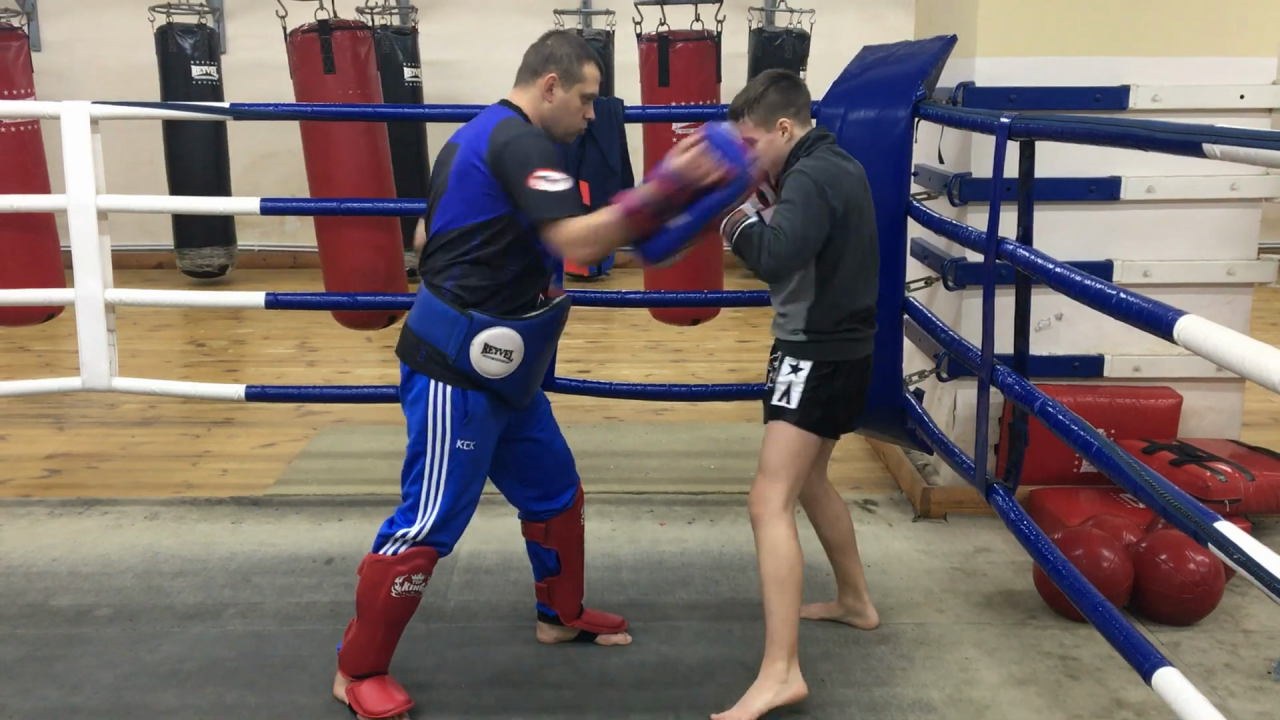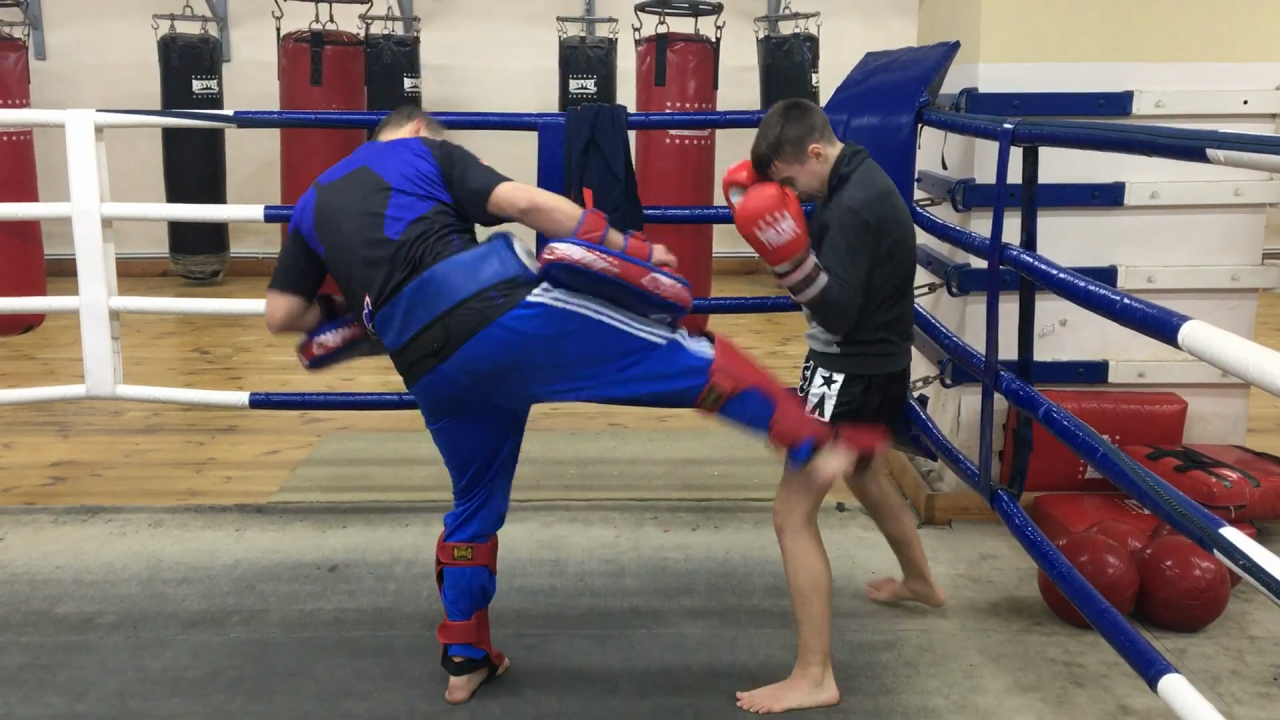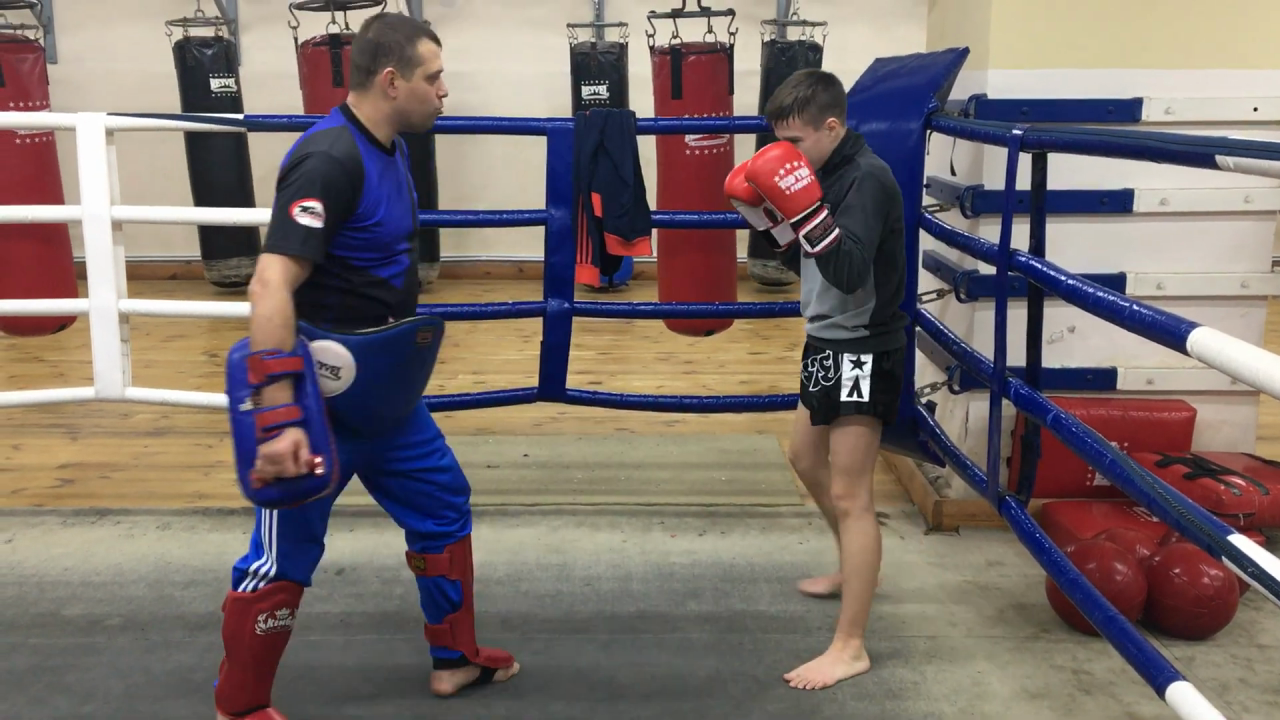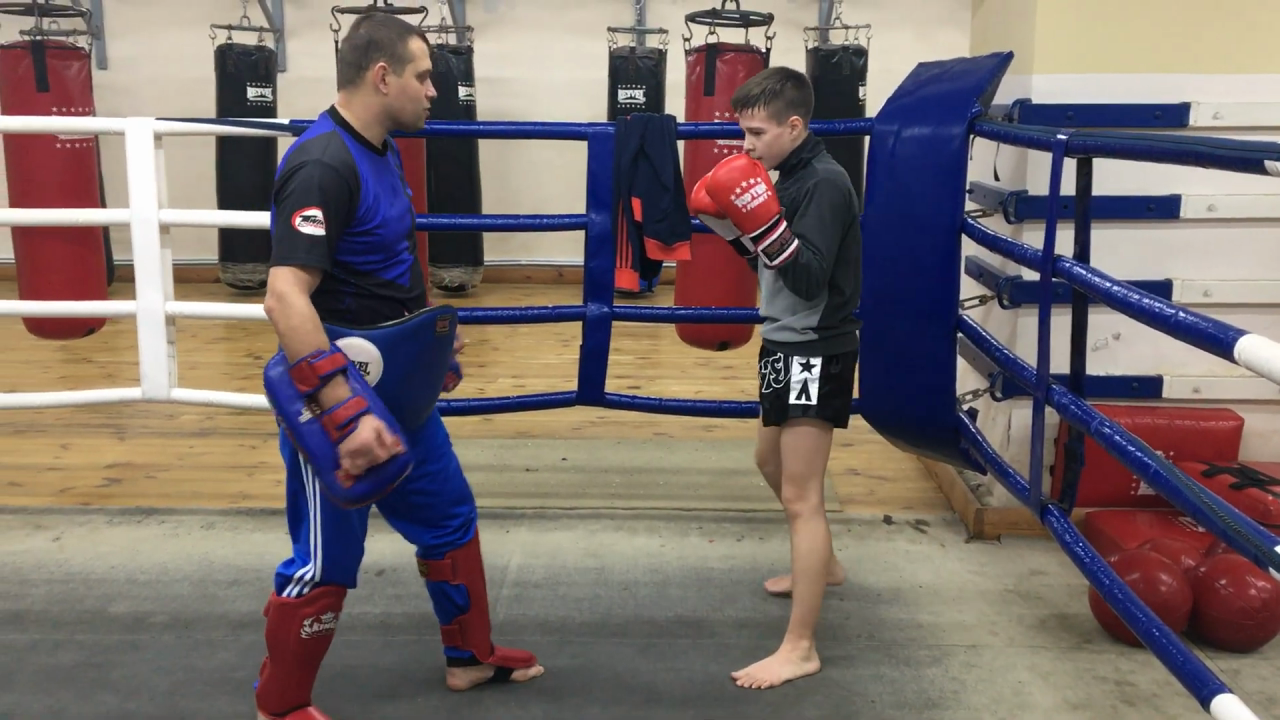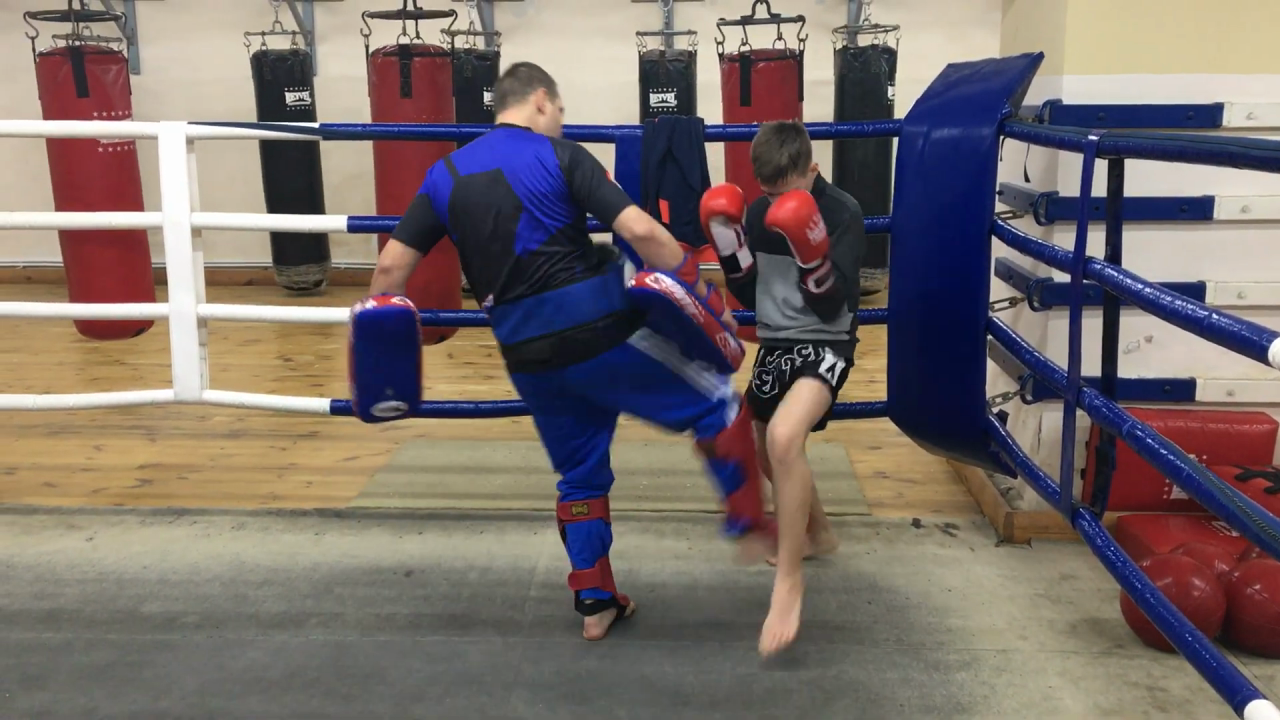
dt=1s
person 1, frame 1
left shoulder: (481, 137)
right shoulder: (517, 143)
left elbow: (428, 240)
right elbow: (577, 242)
right wrist: (670, 184)
left hip: (493, 365)
right hip: (457, 367)
left knee: (551, 487)
right knee: (425, 524)
left ankle: (560, 615)
person 1, frame 2
left shoulder: (313, 202)
right shoulder: (419, 149)
left elbow: (283, 314)
right elbow: (522, 202)
left wrist: (349, 318)
right wrist: (632, 253)
left hip: (434, 362)
right hip: (506, 313)
left knee: (475, 504)
right knee: (682, 356)
left ankle: (464, 656)
right ankle: (815, 446)
person 1, frame 3
left shoulder: (387, 150)
right shoulder: (329, 159)
right elbow: (272, 287)
right wrist: (281, 419)
left hip: (381, 389)
right hip: (320, 396)
left knee: (443, 505)
right knee: (282, 558)
left ankle: (454, 657)
person 1, frame 4
left shoulder: (380, 149)
right shoulder: (324, 165)
right elbow: (287, 298)
left wrist: (425, 321)
right wrist: (346, 415)
left hip: (394, 384)
right hip: (335, 398)
left knee: (449, 516)
right knee: (325, 563)
left ankle: (471, 657)
person 1, frame 5
left shoulder: (446, 172)
right shoulder: (558, 152)
left elbow: (392, 266)
right elbow: (640, 230)
right wrist: (706, 297)
left hip: (529, 355)
right hip: (598, 330)
left knee: (579, 473)
right knee: (719, 407)
left ankle: (594, 601)
right ankle: (750, 529)
person 2, frame 1
left shoulder: (812, 174)
right shoulder: (836, 167)
left elbow: (771, 254)
left wrist: (739, 204)
right wrist: (761, 198)
left hip: (815, 354)
right hip: (836, 348)
left knee: (769, 501)
right knee: (807, 479)
right ankle: (854, 601)
person 2, frame 2
left shoulder: (857, 207)
right shoulder: (858, 181)
left elbow: (838, 314)
right elbow: (829, 260)
left wrist: (789, 251)
right wrist: (769, 218)
left hip: (849, 371)
right hip: (879, 362)
left knee: (792, 514)
right knee: (866, 478)
right ankle: (920, 581)
person 2, frame 3
left shoulder: (867, 179)
right shoulder: (827, 174)
left elbow: (848, 270)
left wrist: (803, 203)
right wrist: (770, 217)
left hip: (863, 353)
right hip: (830, 345)
left knee: (848, 496)
right knee: (805, 457)
left ankle: (849, 646)
right ankle: (851, 572)
person 2, frame 4
left shoulder: (825, 183)
right shoulder: (788, 177)
left elbow: (807, 279)
left wrist: (763, 216)
right wrist: (732, 227)
left hip: (816, 355)
right hip: (789, 348)
left knee: (800, 499)
right knee: (771, 463)
left ankle: (800, 648)
right ankle: (819, 567)
person 2, frame 5
left shoulder: (841, 211)
right shoulder: (758, 212)
left elbow: (836, 304)
right elbow: (743, 293)
left wrist: (812, 248)
right wrist: (726, 239)
left hip: (821, 348)
right hip: (775, 346)
left knee: (783, 439)
right knee: (771, 452)
left ankle: (788, 581)
right ankle: (818, 535)
